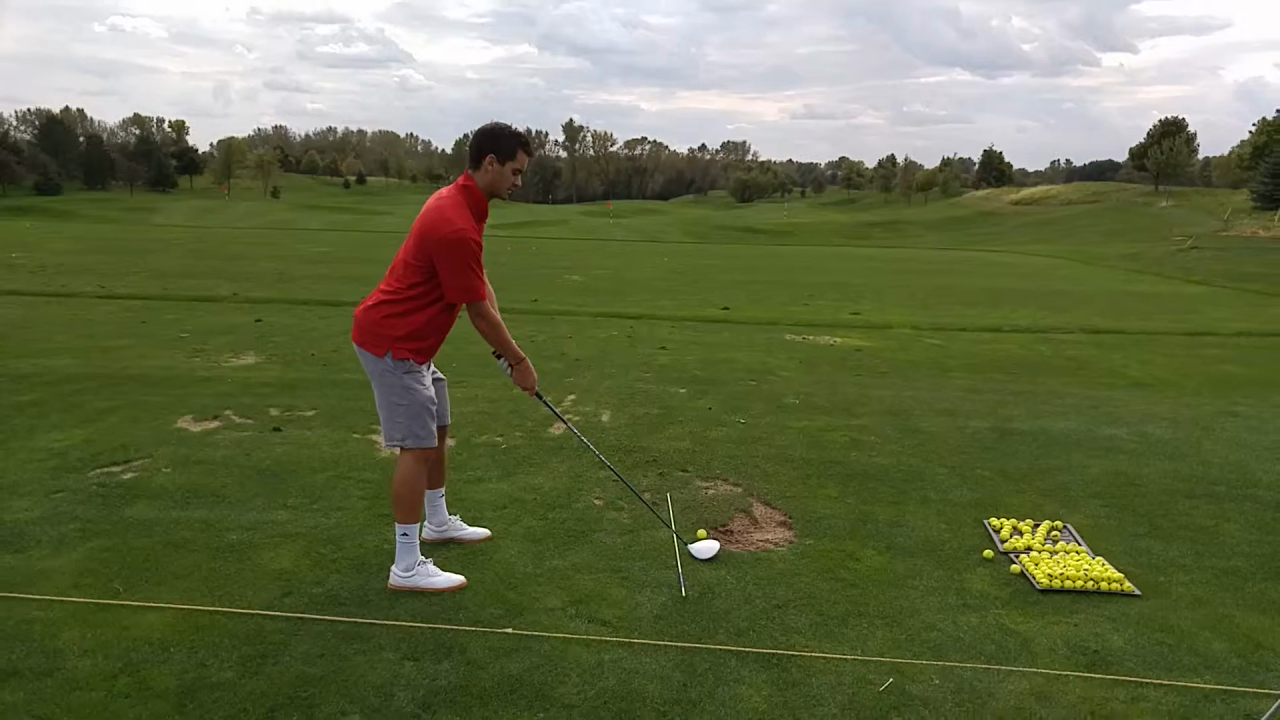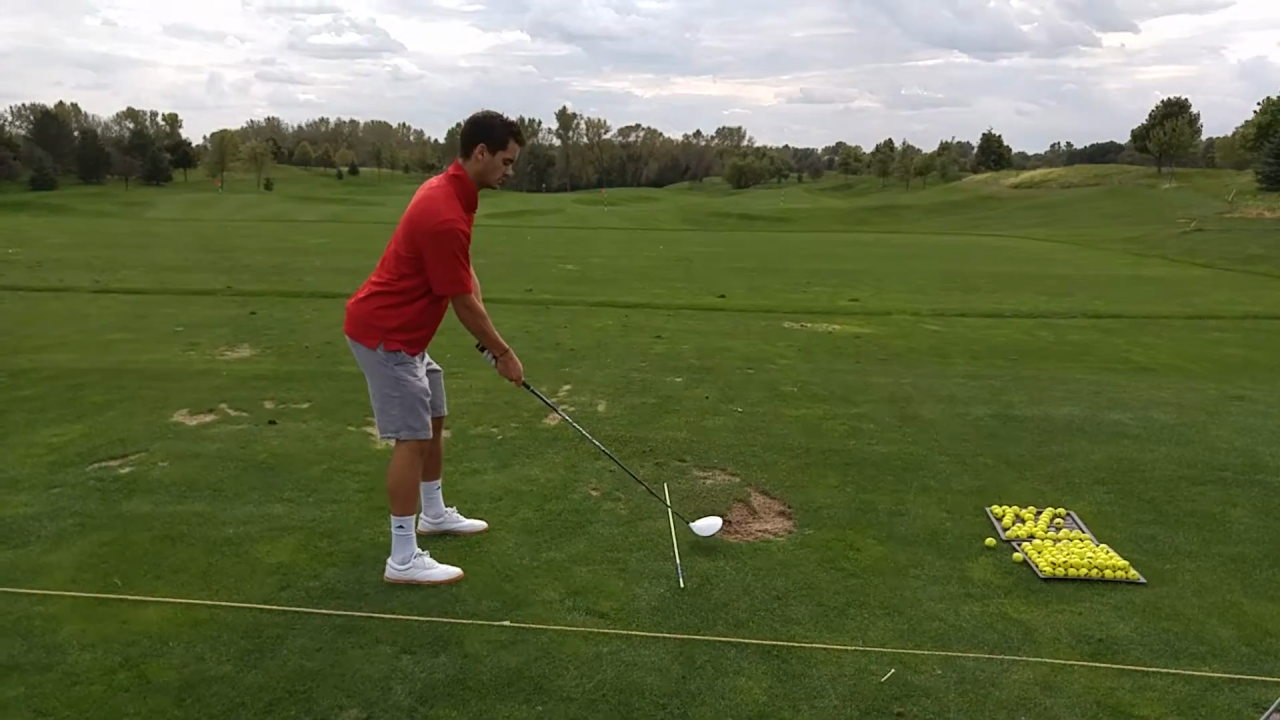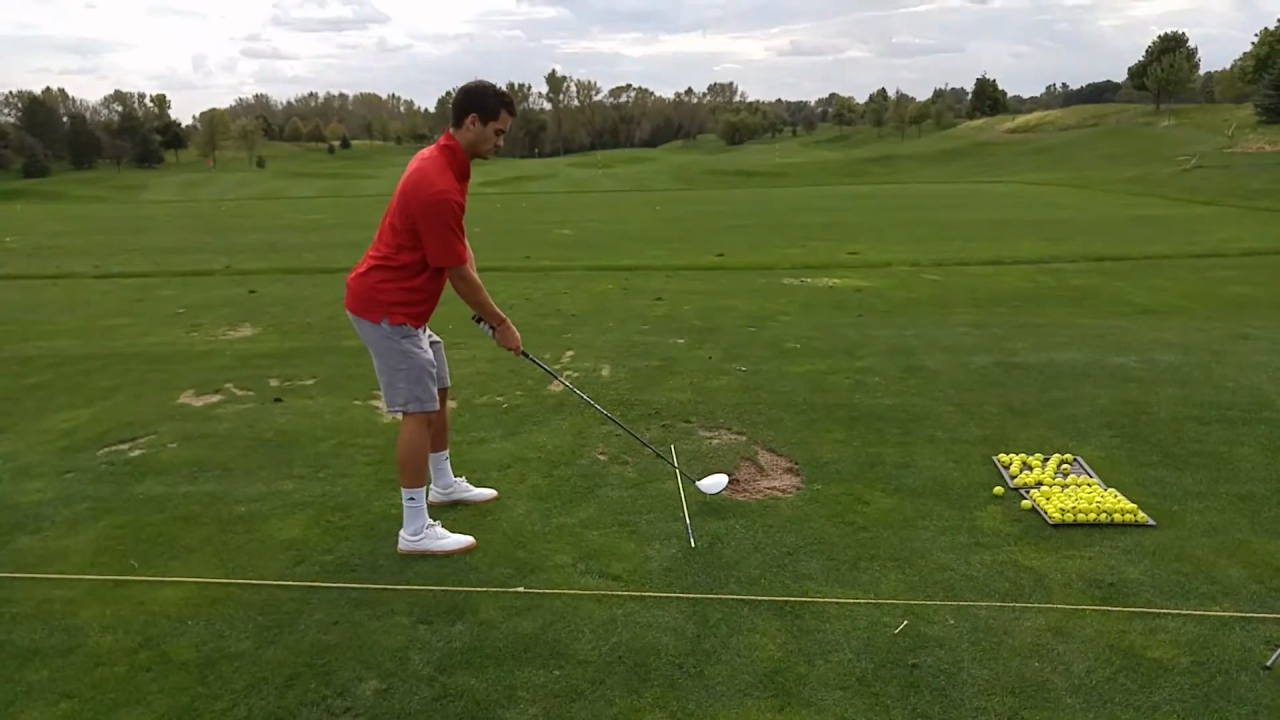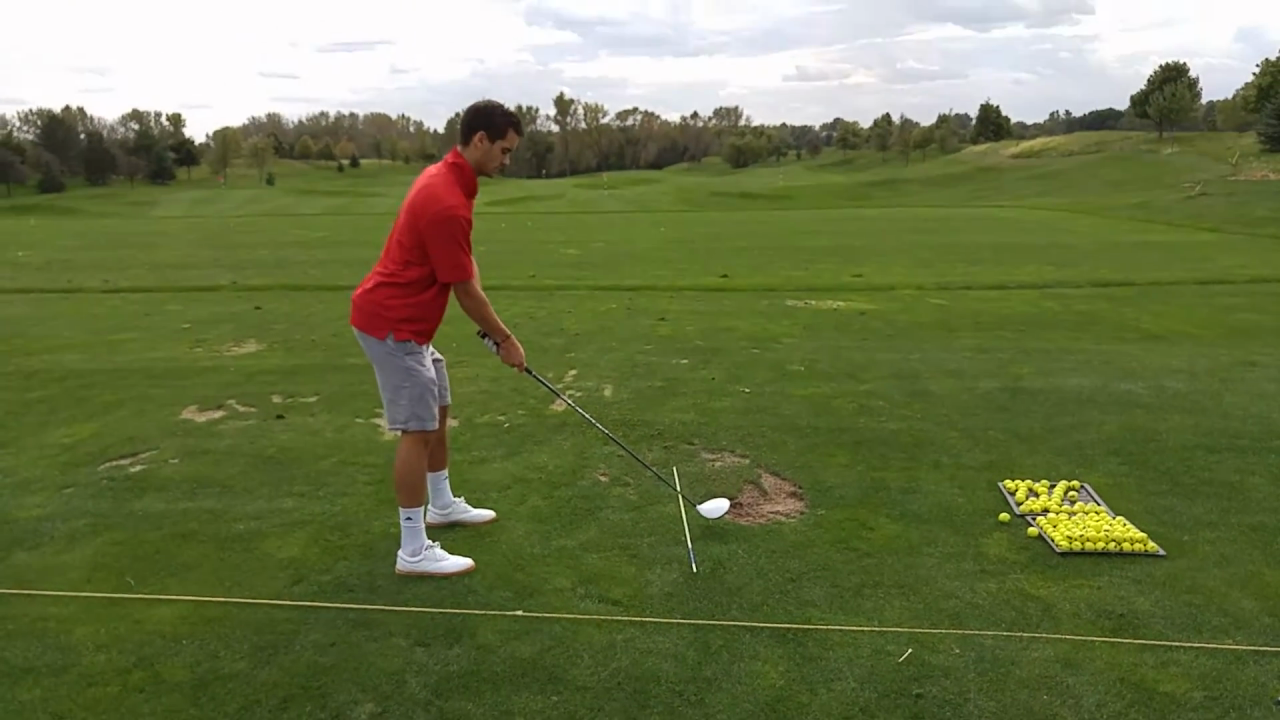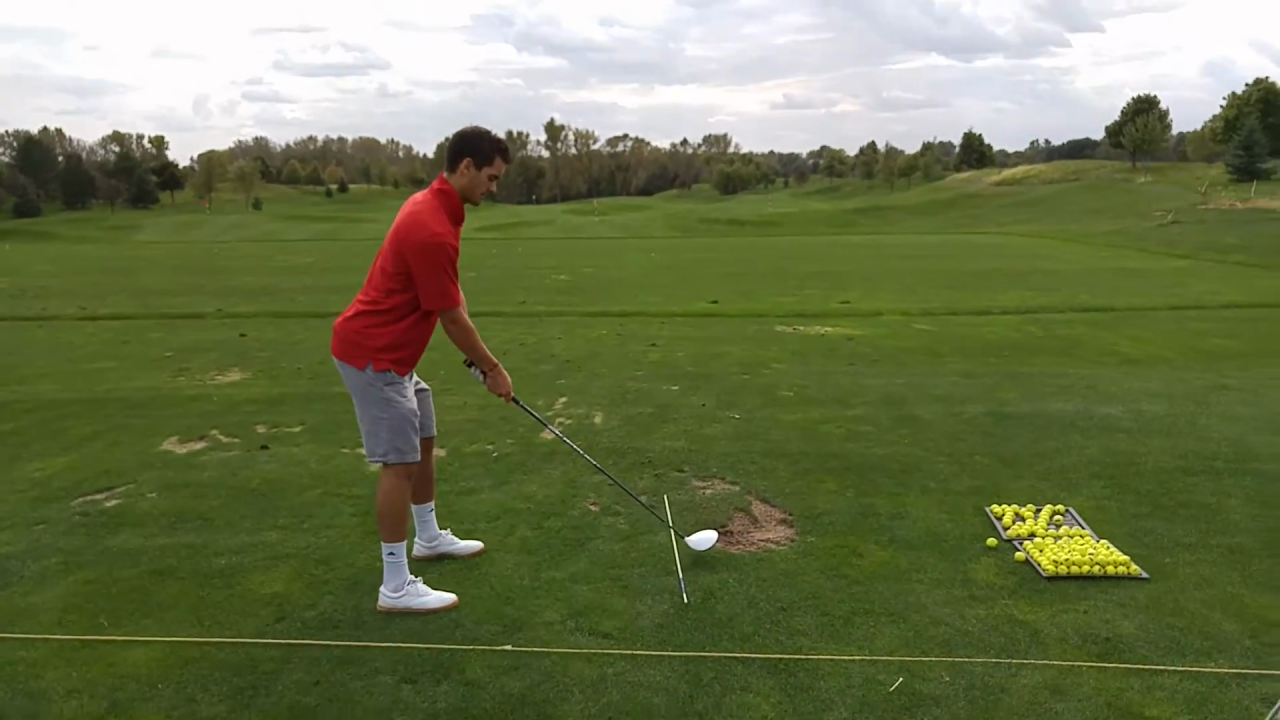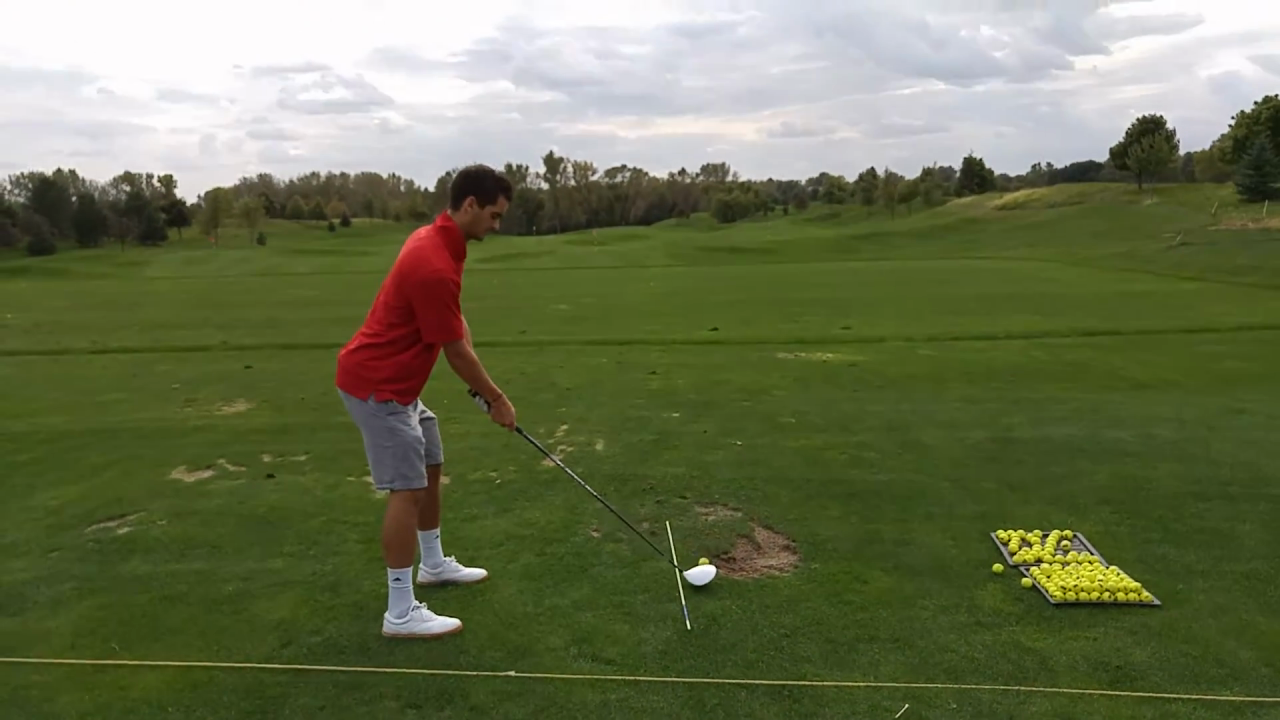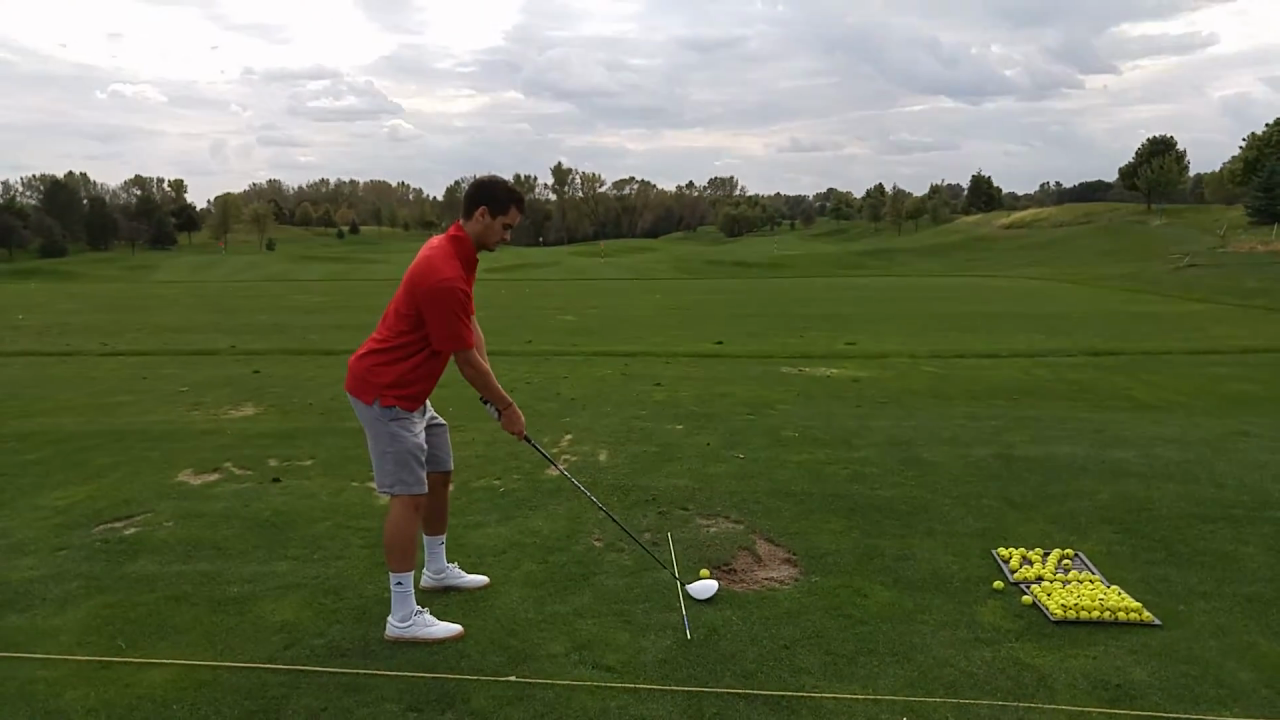
dt=0.4s
person 1, frame 1
left shoulder: (461, 201)
right shoulder: (456, 226)
left elbow: (481, 286)
right elbow: (478, 310)
left wrist: (505, 347)
right wrist: (519, 362)
left hip: (407, 338)
right hip: (391, 342)
left knee: (436, 431)
right knee: (416, 445)
left ankle: (438, 521)
right ankle: (407, 566)
person 1, frame 2
left shoulder: (449, 189)
right shoulder: (444, 216)
left elbow: (466, 274)
right elbow: (463, 302)
left wrist: (491, 339)
right wrist: (502, 353)
left hip: (400, 330)
right hip: (384, 334)
left knee: (432, 422)
right knee: (412, 438)
left ankle: (434, 513)
right ankle: (403, 559)
person 1, frame 3
left shoulder: (441, 159)
right shoulder: (438, 188)
left elbow: (459, 247)
right elbow: (458, 273)
left wrist: (487, 308)
right wrist: (500, 323)
left hip: (401, 301)
right hip: (387, 307)
left knee: (436, 395)
right knee: (419, 410)
left ankle: (444, 484)
right ankle: (415, 530)
person 1, frame 4
left shoulder: (443, 174)
right shoulder: (447, 202)
left elbow: (465, 268)
right elbow: (464, 290)
left wrist: (490, 325)
right wrist: (504, 339)
left hip: (403, 318)
right hip: (391, 324)
left knee: (436, 413)
right knee: (417, 429)
left ankle: (441, 505)
right ankle: (414, 551)
person 1, frame 5
left shoulder: (433, 203)
right shoulder: (432, 229)
left elbow: (452, 295)
right elbow: (451, 317)
left wrist: (478, 354)
right wrist: (492, 368)
left hip: (389, 349)
right hip: (373, 354)
left knee: (422, 443)
right knee: (400, 462)
left ankle: (429, 537)
right ankle: (395, 587)
person 1, frame 6
left shoulder: (437, 238)
right shoulder: (434, 266)
left elbow: (456, 324)
right elbow: (456, 351)
left wrist: (482, 385)
right wrist: (496, 399)
left hip: (393, 380)
right hip: (376, 385)
left knee: (429, 470)
right knee: (407, 489)
left ankle: (433, 563)
right ankle: (401, 613)
person 1, frame 7
left shoulder: (453, 249)
right shoulder: (444, 275)
left elbow: (470, 328)
right elbow: (466, 359)
left wrist: (493, 390)
right wrist: (506, 407)
left hip: (405, 387)
right hip: (384, 391)
left knee: (438, 475)
right knee: (408, 495)
left ankle: (437, 569)
right ankle: (403, 616)
